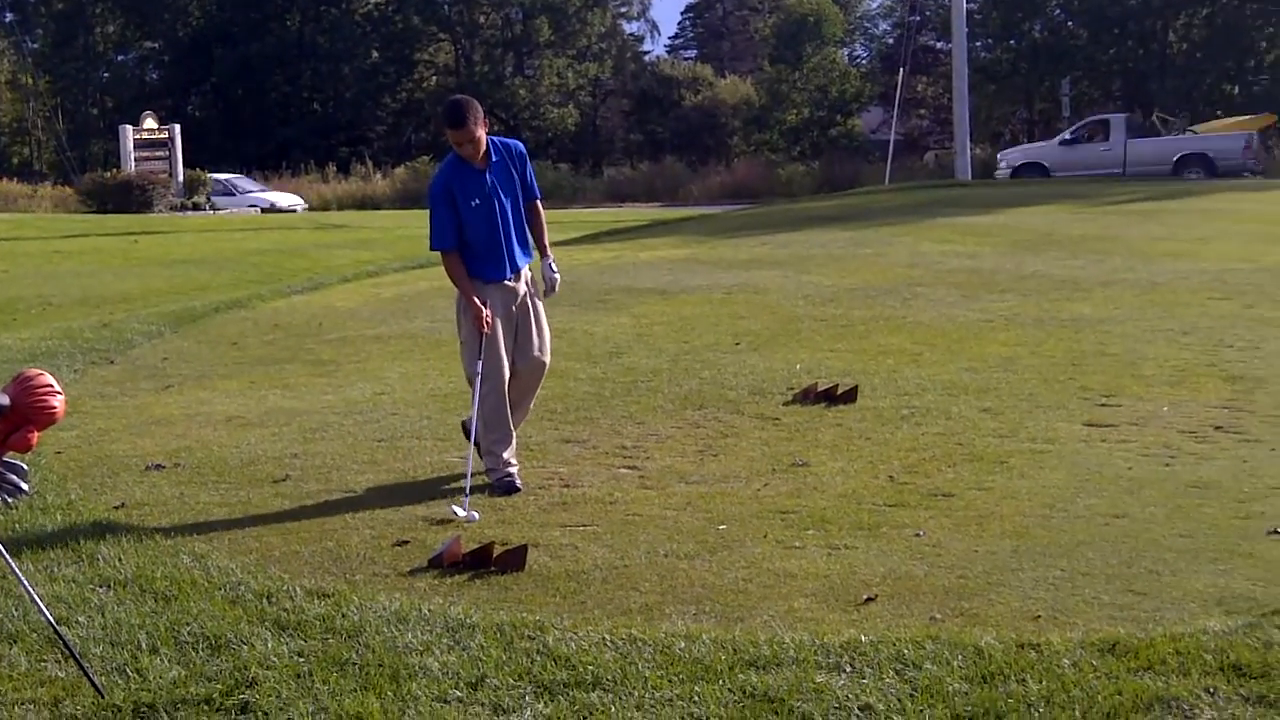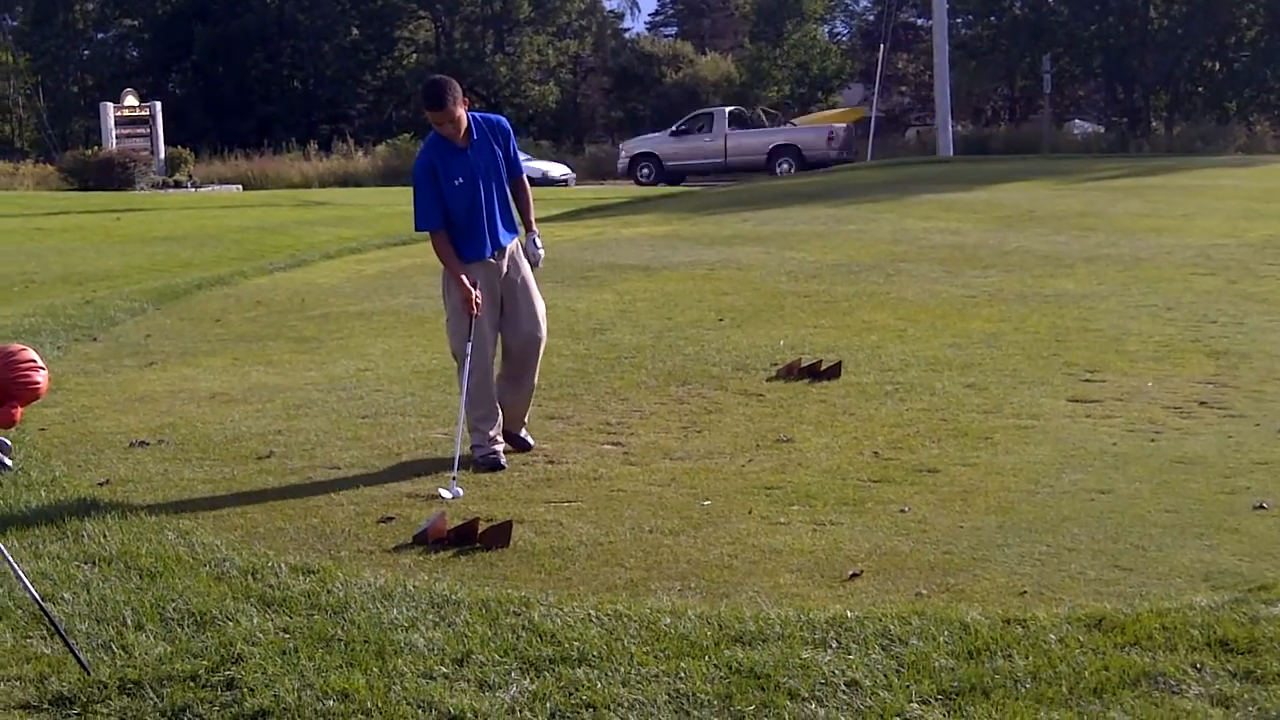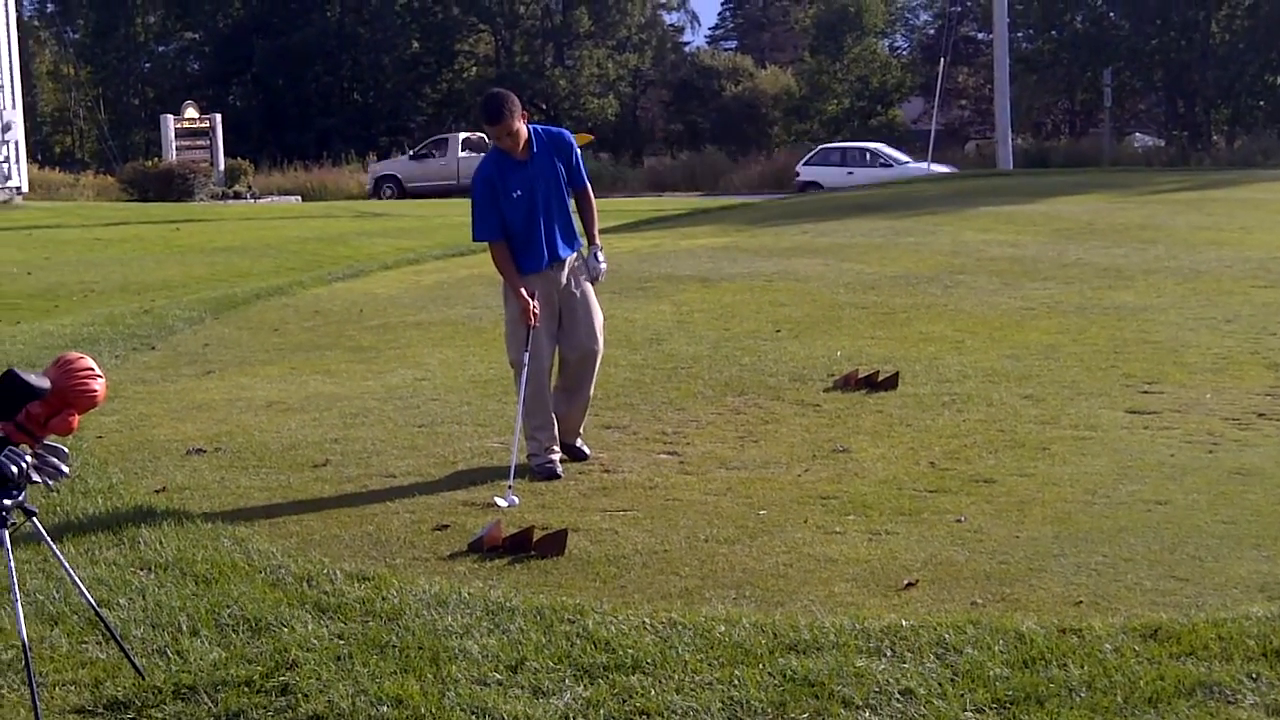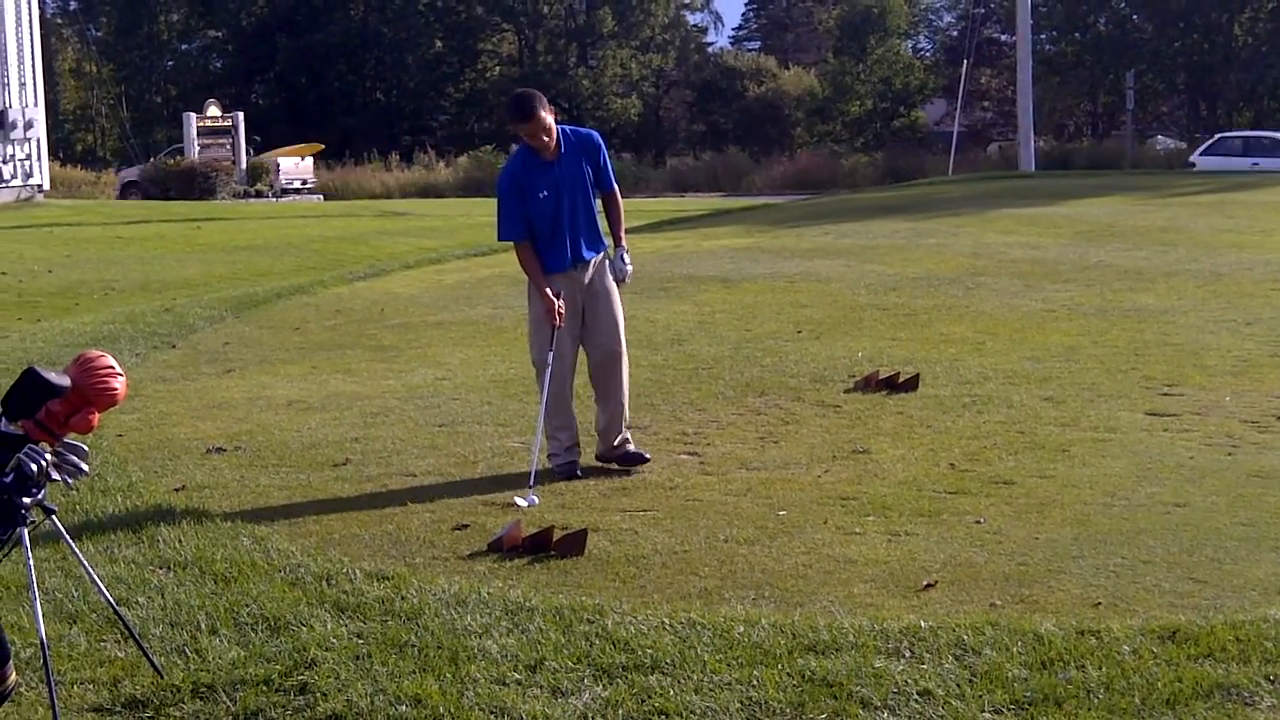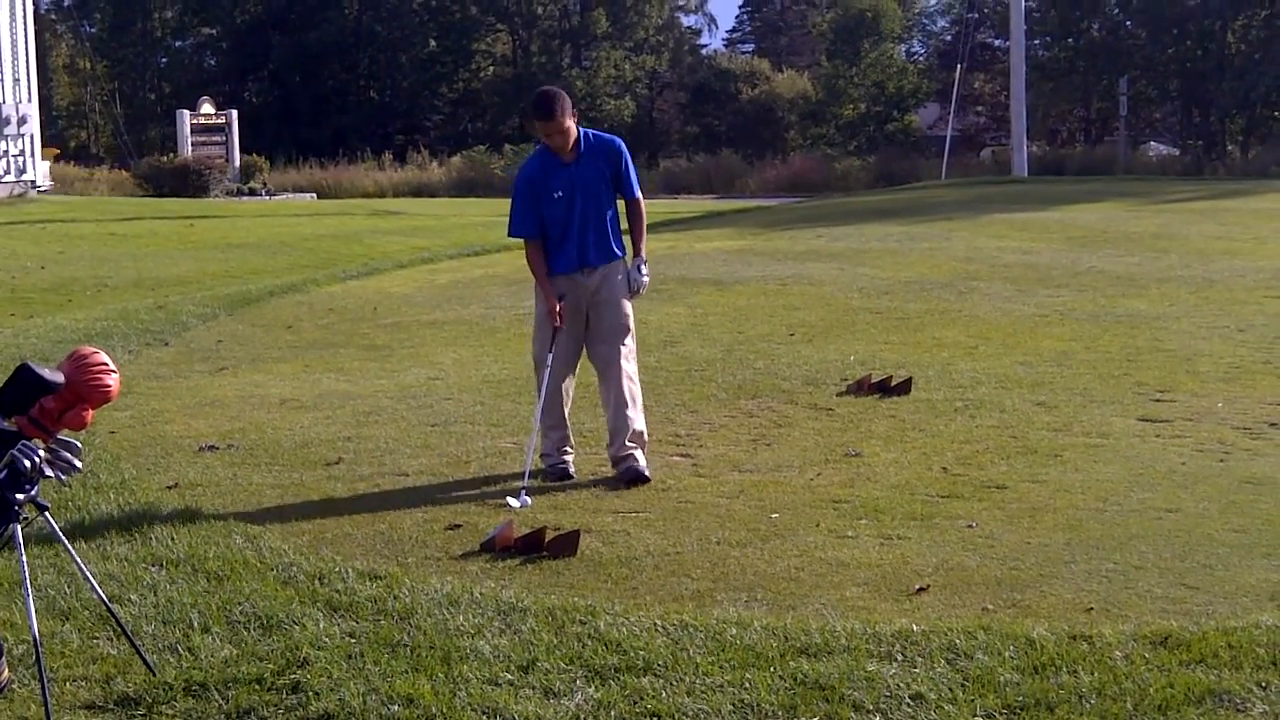
dt=0.5s
person 1, frame 1
left shoulder: (514, 153)
right shoulder: (445, 182)
left elbow: (532, 205)
right elbow: (448, 250)
left wrist: (546, 258)
right wrist: (472, 300)
left hip: (522, 275)
right hip: (482, 287)
left knee: (535, 360)
right knee: (491, 376)
left ankle: (484, 428)
right ankle: (501, 464)
person 1, frame 2
left shoulder: (498, 129)
right shoulder: (427, 162)
left elbow: (518, 181)
right elbow: (436, 230)
left wrist: (531, 232)
right wrist: (460, 280)
left hip: (509, 249)
right hip: (468, 265)
left knee: (531, 333)
right knee: (476, 354)
left ankle: (512, 421)
right ankle: (486, 440)
person 1, frame 3
left shoulder: (560, 143)
right shoulder: (487, 175)
left elbow: (582, 193)
right elbow: (495, 241)
left wrist: (594, 246)
right wrist: (519, 291)
left hip: (571, 263)
right hip: (527, 277)
left knee: (588, 347)
right knee: (534, 365)
left ankle: (567, 429)
right ankle: (542, 449)
person 1, frame 4
left shoulder: (588, 143)
right shoulder: (513, 175)
left elbow: (610, 194)
right elbow: (521, 241)
left wrist: (621, 248)
right wrist: (544, 292)
left hip: (596, 263)
right hip: (551, 277)
left knee: (611, 351)
right knee: (555, 367)
left ankle: (613, 441)
right ankle: (563, 451)
person 1, frame 5
left shoulder: (611, 150)
right shoulder: (531, 173)
left elbow: (634, 202)
right elbow: (531, 241)
left wrist: (639, 258)
right wrist: (547, 293)
left hip: (609, 271)
right hip: (559, 279)
left knee: (618, 362)
right knee: (555, 369)
left ankle: (628, 453)
right ankle: (557, 454)
